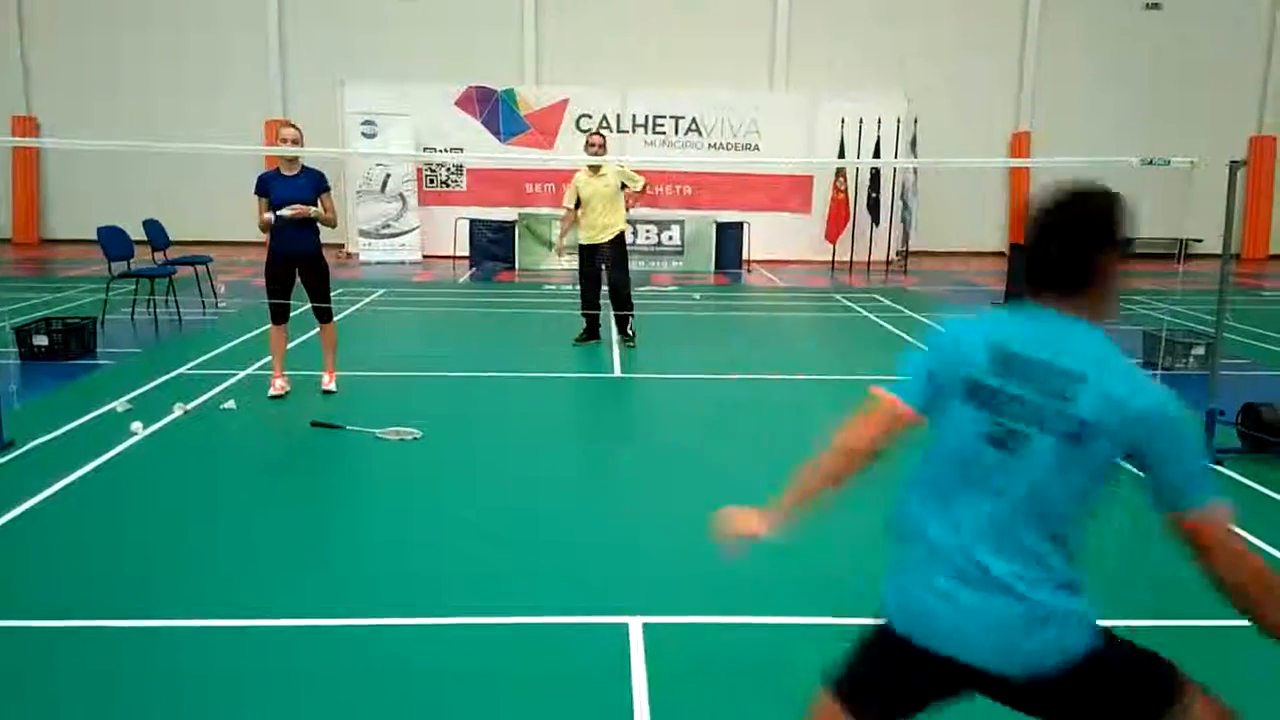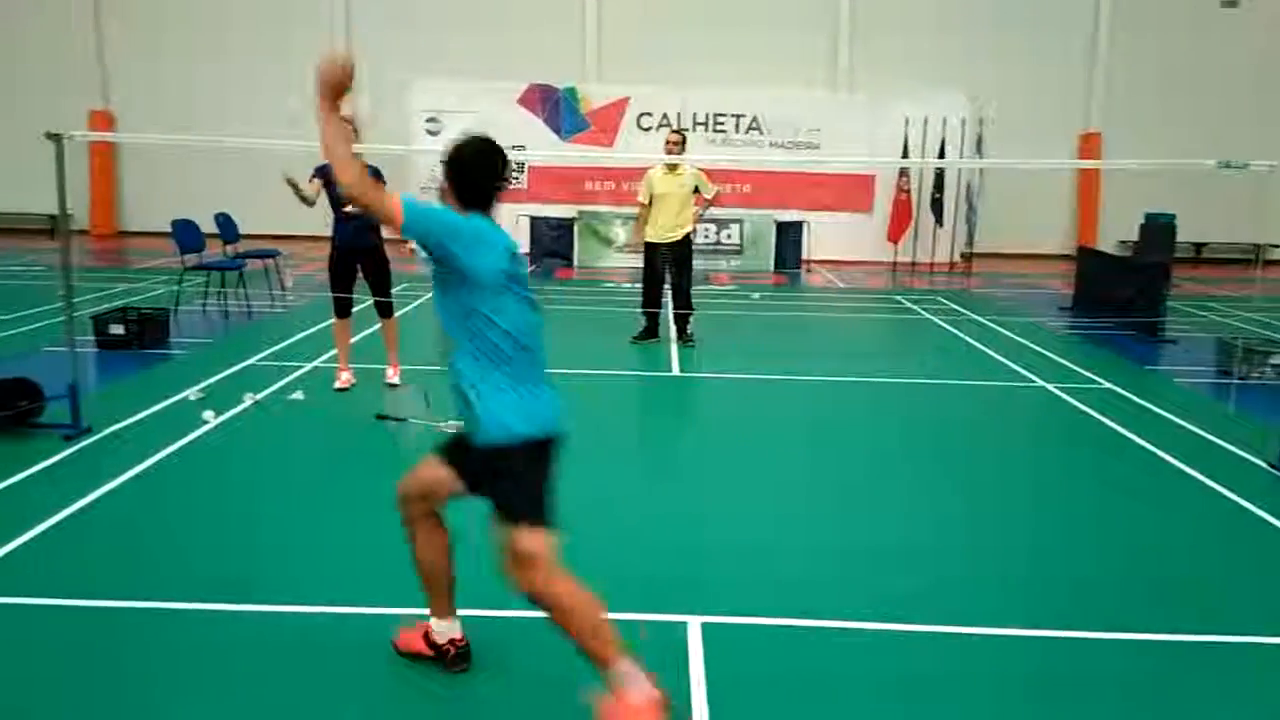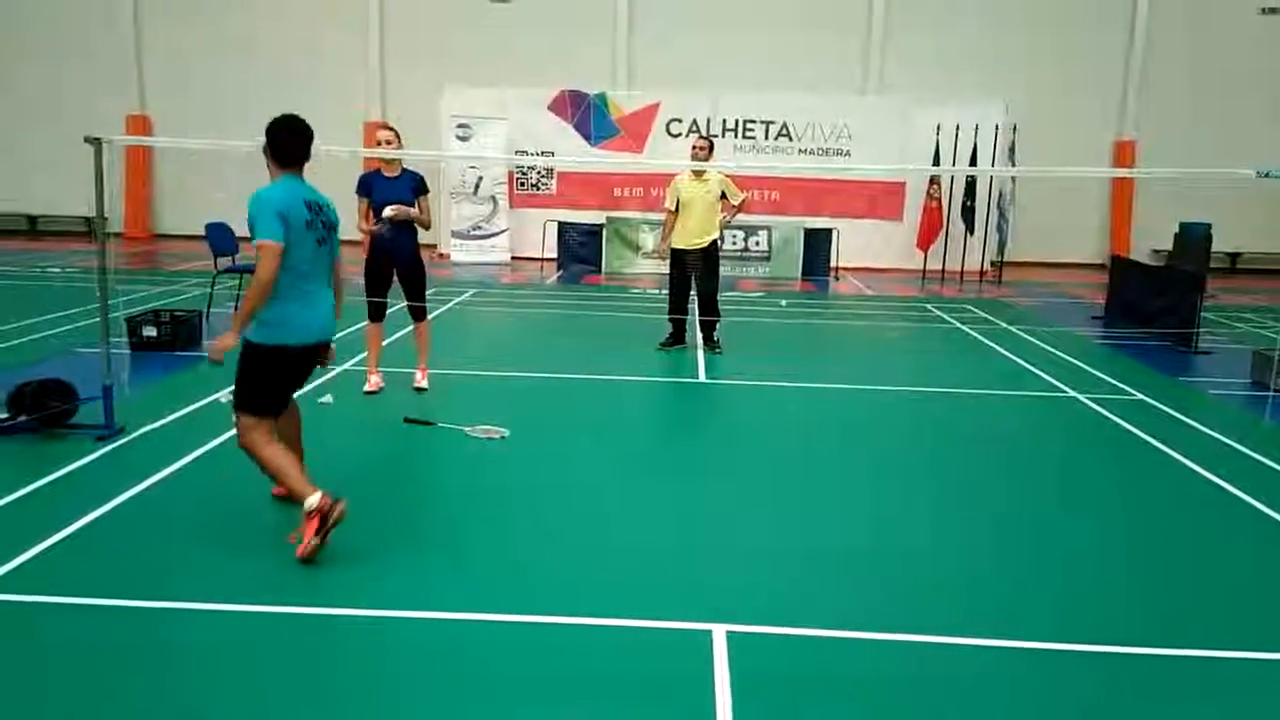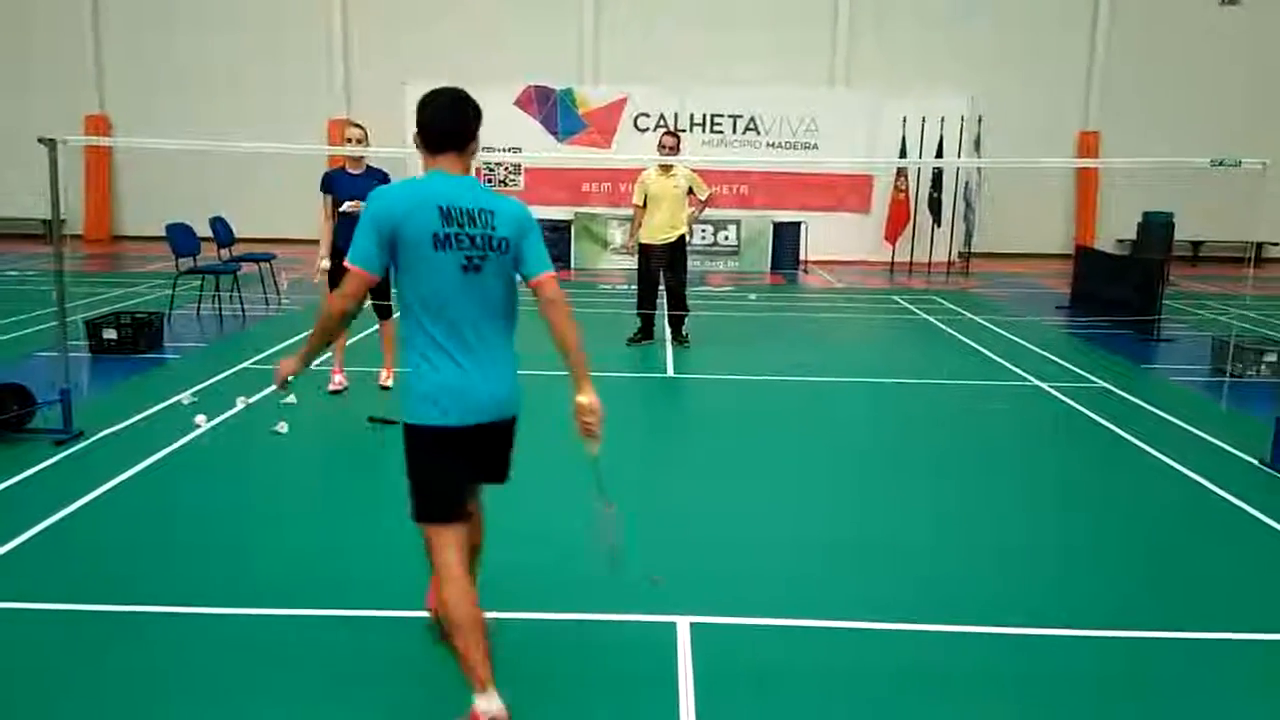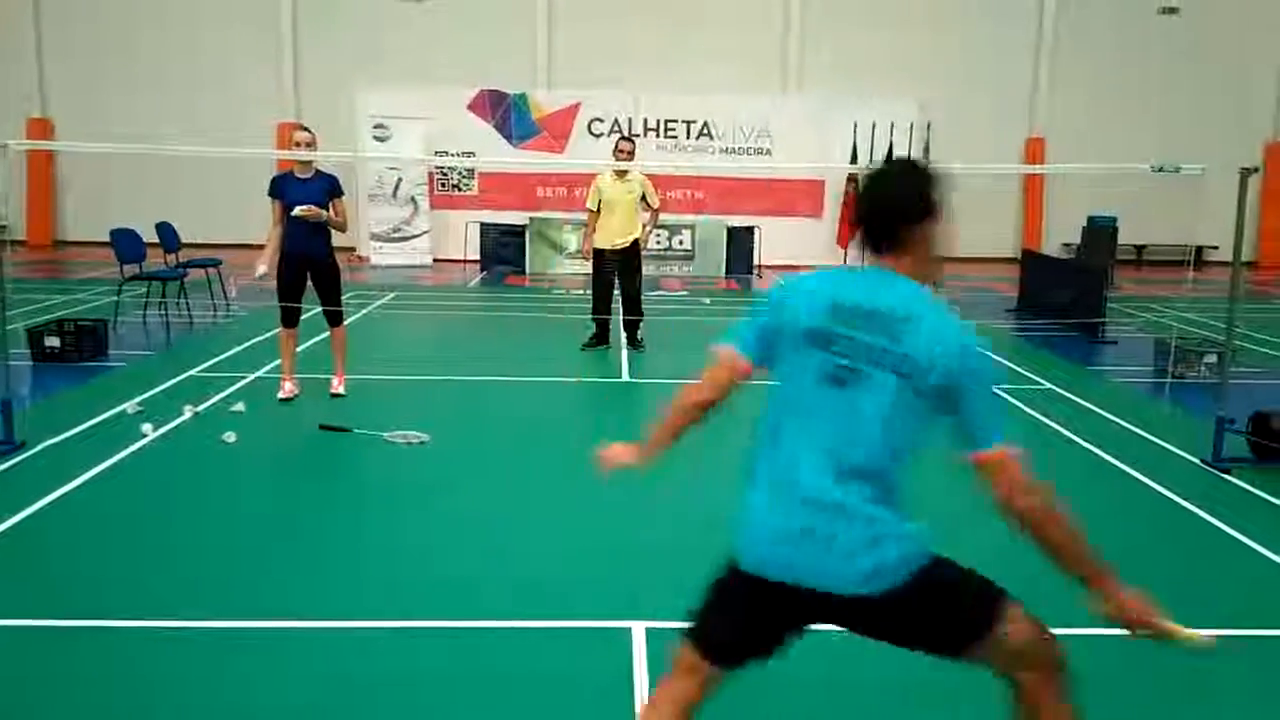
dt=1s
person 1, frame 1
left shoulder: (960, 339)
right shoulder: (1144, 403)
left elbow: (862, 440)
right elbow: (1222, 553)
left wrist: (773, 515)
left hip: (923, 616)
right hip: (1038, 639)
person 1, frame 2
left shoulder: (458, 231)
right shoulder: (492, 243)
left elbow: (362, 192)
left wrist: (327, 106)
left hip: (513, 429)
right hip: (495, 427)
left knee: (535, 569)
right knee: (415, 493)
right ankle: (445, 633)
person 1, frame 3
left shoulder: (269, 199)
right shoulder: (325, 205)
left elbow: (268, 269)
left wrist: (233, 331)
left hip: (276, 331)
right hip: (316, 329)
left knee: (252, 431)
right knee: (280, 400)
left ankle: (315, 502)
right ankle: (295, 481)
person 1, frame 4
left shoulder: (390, 204)
right shoulder: (512, 212)
left elbow: (346, 300)
right elbow: (554, 303)
left wrist: (303, 358)
right wrist: (583, 388)
left hip: (435, 402)
right hip: (497, 398)
left knee: (444, 544)
right knee: (465, 499)
right ankle: (458, 618)
person 1, frame 5
left shoulder: (792, 295)
right shoulder: (953, 342)
left elbow: (705, 392)
right elbow: (1017, 493)
left wrist: (641, 451)
right wrist: (1108, 587)
left hip: (768, 551)
right hip: (873, 559)
left knee: (690, 672)
right knee: (1035, 658)
person 2, frame 1
left shoulder: (316, 177)
right shoulder: (266, 180)
left elbow: (332, 220)
right elbow: (263, 226)
left wrist: (310, 211)
right wrist: (266, 220)
left hip: (311, 255)
right hip: (279, 257)
left knee: (324, 314)
right knee: (278, 317)
left ankle: (329, 373)
right ankle: (278, 377)
person 2, frame 2
left shoulder: (372, 172)
right shoulder: (325, 171)
right elbow: (310, 199)
right wrist: (295, 187)
left hip: (371, 248)
right hip: (342, 249)
left knee: (385, 308)
right knee: (342, 311)
left ankle: (393, 366)
right ankle: (344, 370)
person 2, frame 3
left shoulder: (415, 180)
right shoulder: (367, 180)
left elbow: (427, 223)
right elbow: (362, 221)
left wrist: (410, 214)
right wrist: (368, 229)
left hip: (409, 255)
right hip: (378, 255)
left knee: (418, 312)
right knee: (375, 314)
left ankle: (421, 370)
right ankle: (373, 373)
person 2, frame 4
left shoulder: (380, 177)
right shoulder: (332, 178)
right elbow: (328, 220)
right wrist: (323, 252)
right hip: (342, 254)
left knee: (384, 311)
left ankle: (387, 369)
right ankle: (338, 372)
person 2, frame 5
left shoulder: (329, 181)
right shoulder: (280, 182)
left elbow: (343, 225)
right elbow: (277, 226)
left wrist: (323, 215)
right wrist: (266, 257)
left hip: (323, 258)
right hip: (291, 259)
left knee: (334, 317)
right knee: (289, 319)
left ankle: (339, 376)
right ankle: (288, 379)
person 3, frame 1
left shoulder: (617, 172)
right shoulder: (578, 179)
left elbow: (640, 183)
right elbow: (570, 211)
left wrist: (631, 203)
right wrist: (561, 238)
left hip: (614, 239)
right hip: (587, 241)
left knee: (619, 287)
right knee: (588, 289)
left ankle: (627, 330)
right ankle: (591, 330)
person 3, frame 2
left shoulder: (693, 174)
right shoulder: (652, 175)
left elbow: (711, 194)
right elbow: (645, 208)
left wrist: (700, 212)
right wrist: (638, 234)
left hip: (680, 239)
right hip: (654, 239)
left knee: (681, 288)
right knee: (651, 288)
left ankle: (683, 330)
right ankle: (650, 329)
person 3, frame 3
left shoulder: (720, 180)
right shoulder: (678, 181)
left elbow: (739, 200)
right elbow: (671, 214)
left wrist: (727, 218)
right wrist: (664, 241)
left hip: (707, 246)
right hip: (680, 246)
left knee: (708, 295)
right knee: (678, 294)
left ankle: (710, 337)
right ankle: (677, 335)
person 3, frame 4
left shoulder: (687, 175)
right shoulder: (646, 176)
left elbow: (706, 195)
right elbow: (639, 209)
left wrist: (696, 213)
right wrist: (632, 236)
left hip: (675, 240)
right hip: (648, 241)
left knee: (676, 289)
right knee: (646, 289)
left ankle: (678, 331)
right ankle: (645, 330)
person 3, frame 5
left shoulder: (641, 181)
right shoulder: (600, 181)
left elbow: (655, 208)
right elbow: (593, 213)
left wrist: (647, 230)
right wrist: (587, 240)
left hip: (630, 245)
right hip: (603, 246)
left knee: (631, 294)
right knee: (601, 294)
left ankle: (633, 335)
right ankle: (601, 335)
